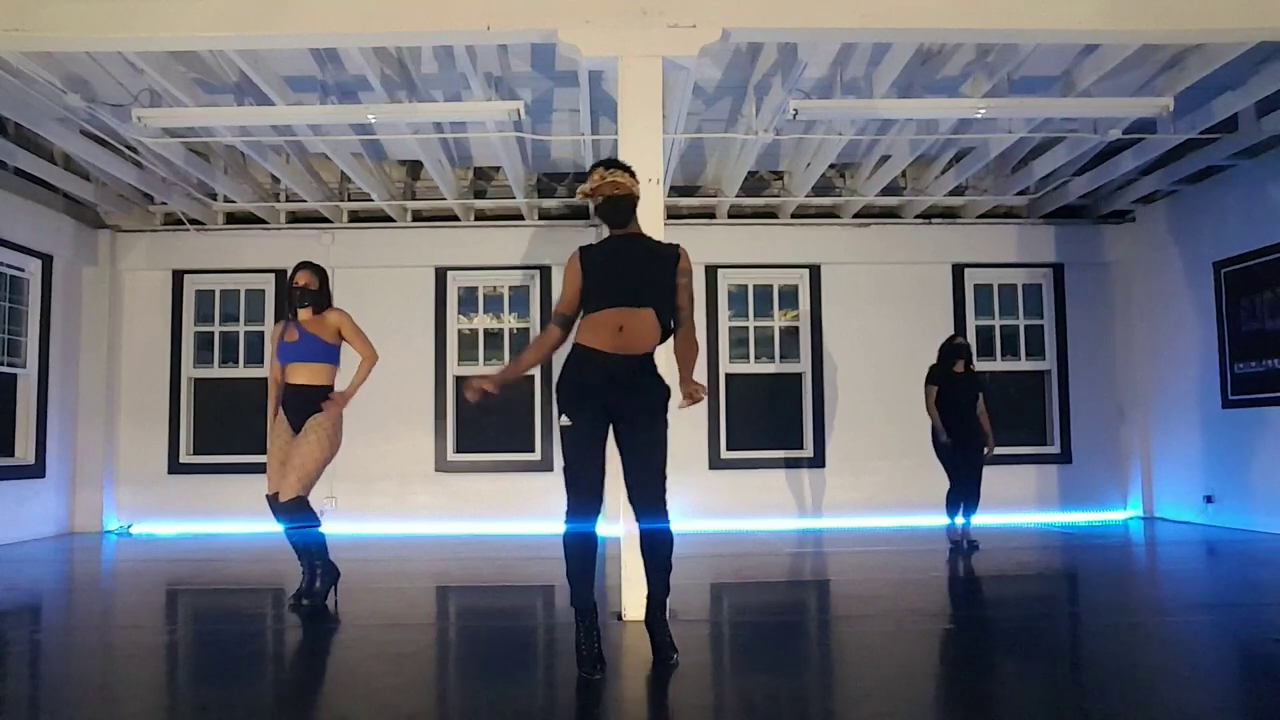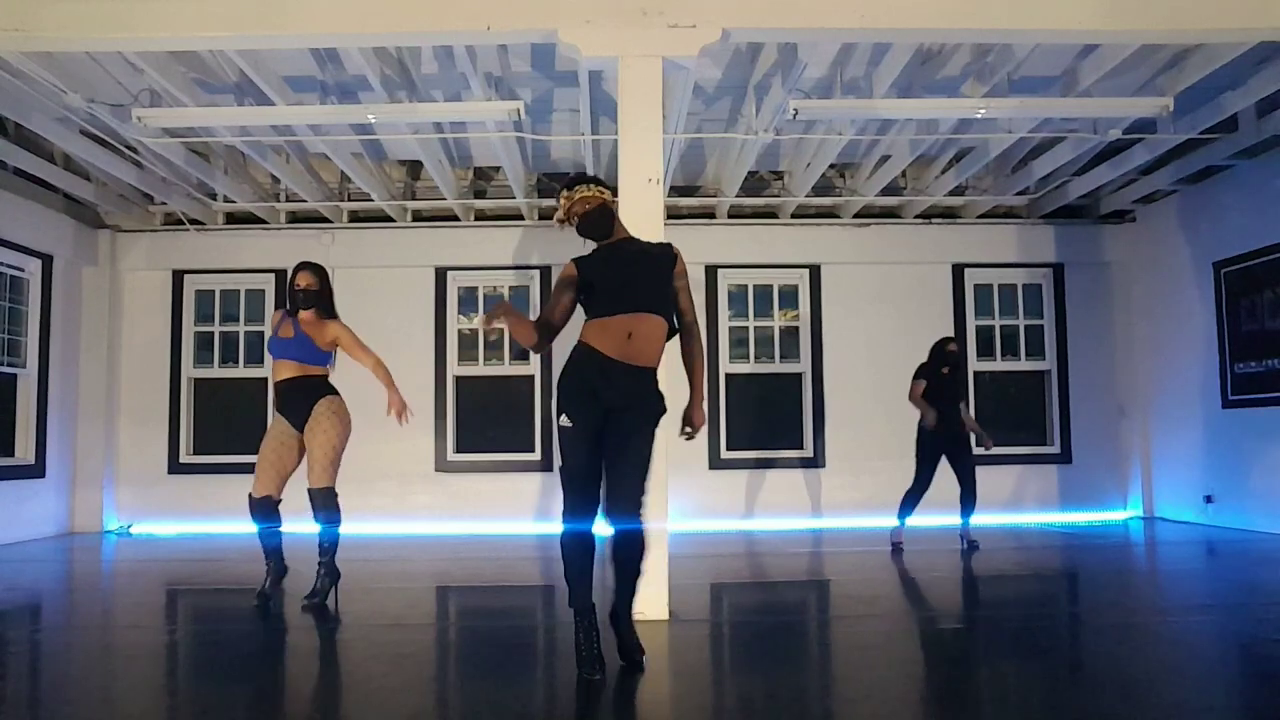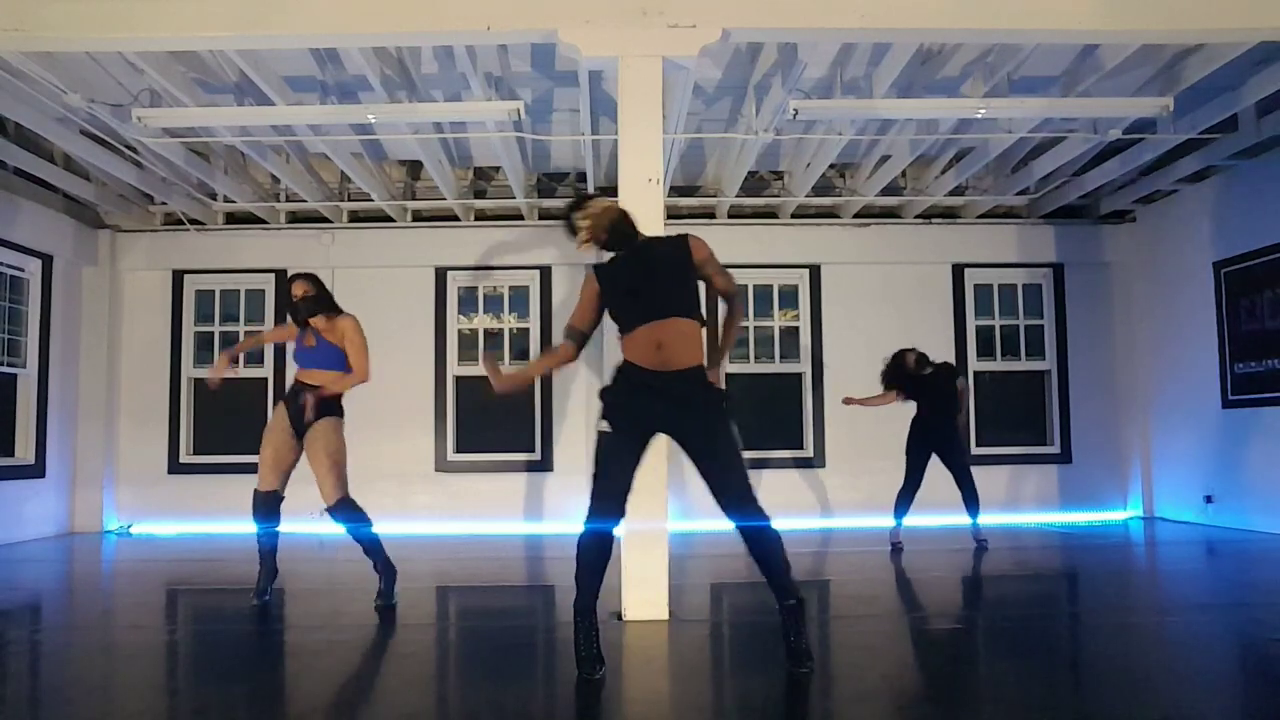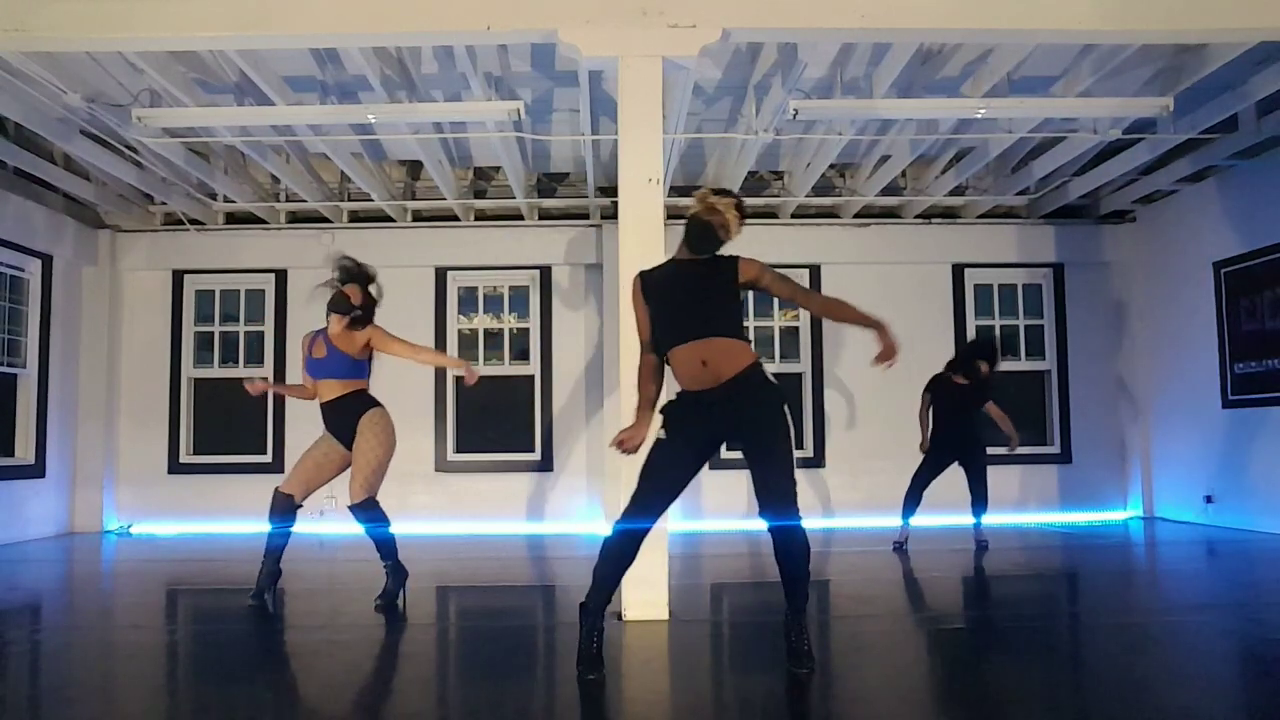
dt=0.4s
person 1, frame 1
left shoulder: (672, 257)
right shoulder: (584, 258)
left elbow: (685, 328)
right elbow: (555, 331)
left wrist: (686, 378)
right wrist: (500, 377)
left hip: (640, 384)
right hip: (583, 378)
left knee: (650, 505)
right knee: (582, 507)
left ankle: (657, 618)
right ankle: (585, 622)
person 1, frame 2
left shoulder: (666, 256)
right shoulder: (579, 269)
left elbow: (689, 330)
right elbow: (540, 336)
left wrist: (696, 398)
right wrist: (508, 315)
left hip: (637, 392)
right hip: (585, 380)
left knee: (625, 509)
right knee: (580, 507)
left ankle: (623, 617)
right ankle: (584, 622)
person 1, frame 3
left shoulder: (687, 248)
right shoulder: (602, 277)
left elbow: (733, 300)
right elbow: (570, 346)
left wrist: (716, 363)
right wrist: (519, 377)
left hip: (691, 392)
right hip: (630, 393)
left knee: (741, 505)
right knee: (604, 514)
left ankle: (790, 611)
right ankle: (585, 622)
person 1, frame 4
left shoulder: (736, 269)
right shoulder: (647, 283)
left elbow: (810, 299)
right elbow: (650, 357)
left wrist: (876, 326)
right wrist: (643, 421)
left hip: (752, 397)
right hip: (692, 410)
left knee: (781, 515)
right knee: (637, 516)
left ankle: (797, 623)
right ankle: (592, 619)
person 2, frame 1
left shoulder: (335, 318)
right shoulder: (281, 329)
left elbow: (370, 354)
left wrist: (347, 394)
right wrist: (272, 416)
left hip: (321, 414)
right hip: (288, 414)
left knee: (290, 496)
right knee: (276, 498)
left ankle: (324, 570)
right ankle: (311, 571)
person 2, frame 2
left shoulder: (333, 328)
right shoulder: (279, 318)
left elbow: (372, 361)
left wrist: (393, 393)
left hip: (322, 405)
right hip: (285, 414)
left knee: (320, 489)
right knee: (260, 496)
left ankle: (326, 570)
right ankle: (275, 567)
person 2, frame 3
left shoulder: (346, 324)
right shoulder: (300, 330)
left elbow: (361, 372)
right elbow: (259, 339)
left wrist: (321, 392)
right wrist: (229, 356)
left hip: (325, 416)
right hip: (289, 412)
left knee: (336, 499)
right knee: (266, 492)
left ankle: (383, 567)
right ankle: (267, 571)
person 2, frame 4
left shoulder: (364, 334)
right shoulder: (310, 340)
left elbow: (412, 351)
left wrist: (456, 363)
right wrist: (272, 387)
left hip: (368, 420)
right hip: (335, 432)
left knee: (360, 499)
right knee: (286, 494)
left ankle: (394, 572)
right ankle: (268, 572)
person 3, frame 1
left shoulder: (973, 377)
right shoulder: (938, 372)
left elbow: (981, 410)
right elbow: (930, 403)
left wrist: (989, 436)
right wrist: (939, 430)
left hip: (972, 436)
right hip: (948, 436)
left knee: (973, 484)
right knee: (959, 482)
left ankle: (965, 529)
right ankle: (952, 525)
person 3, frame 2
left shoulder: (955, 380)
right shoulder: (926, 371)
right elbow: (914, 395)
left wrist: (981, 434)
right wrist: (926, 410)
left hip: (957, 436)
right hip: (931, 435)
left knee: (969, 483)
right knee: (921, 484)
left ankle: (965, 529)
right ankle: (899, 527)
person 3, frame 3
left shoulder: (946, 370)
right shoulder: (912, 384)
left elbow: (963, 389)
right elbow: (888, 397)
left wrist: (962, 414)
right wrist: (857, 401)
left hip: (949, 435)
right hip: (921, 436)
left knee: (966, 482)
right knee: (911, 484)
left ankle: (975, 525)
right ankle: (896, 528)
person 3, frame 4
left shoulder: (977, 390)
right shoulder: (939, 382)
left elbow: (997, 414)
right elbow: (924, 408)
left wrist: (1013, 436)
right wrist: (925, 438)
left hip: (971, 446)
right hip: (941, 445)
left knee: (979, 490)
right knee: (917, 484)
left ankle: (978, 528)
right ankle: (905, 527)
